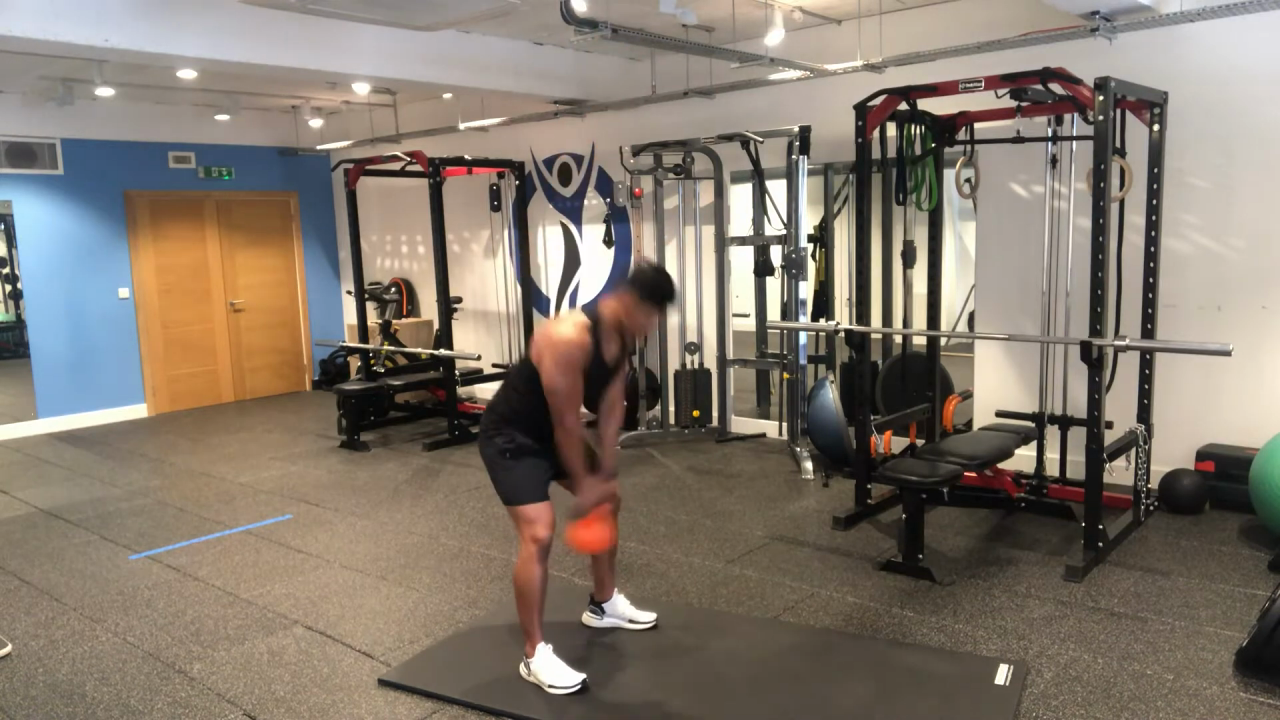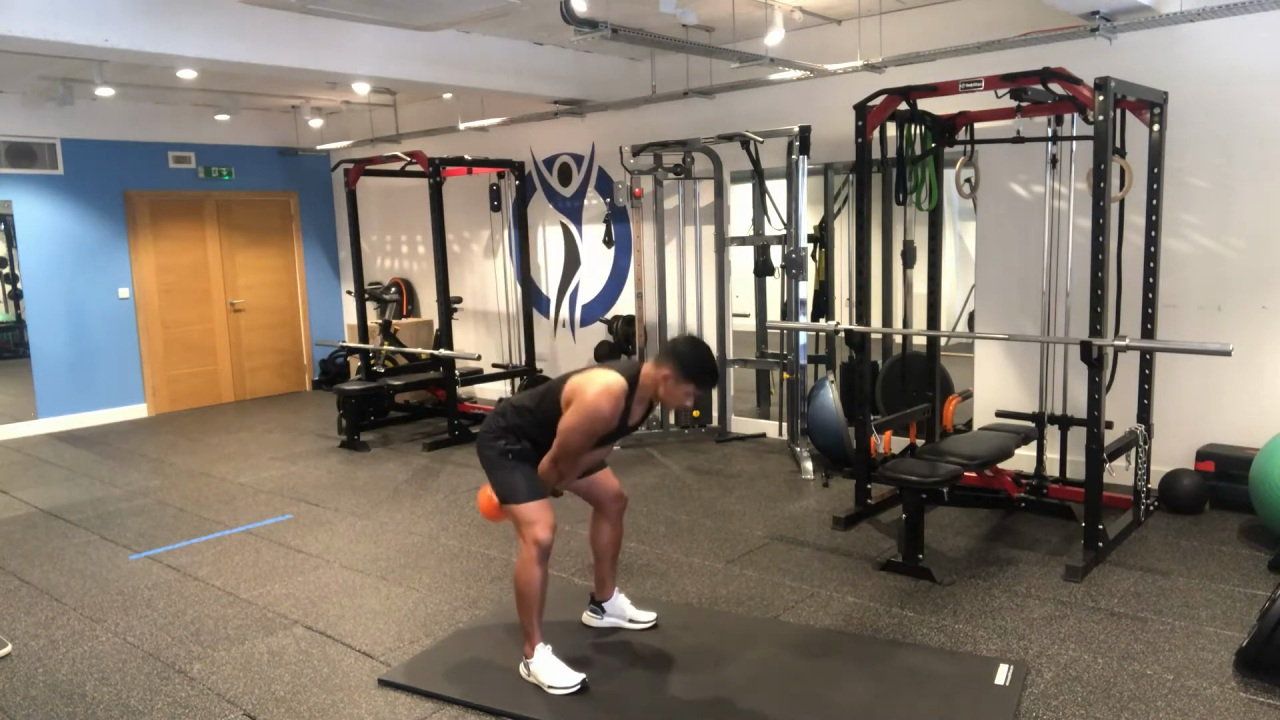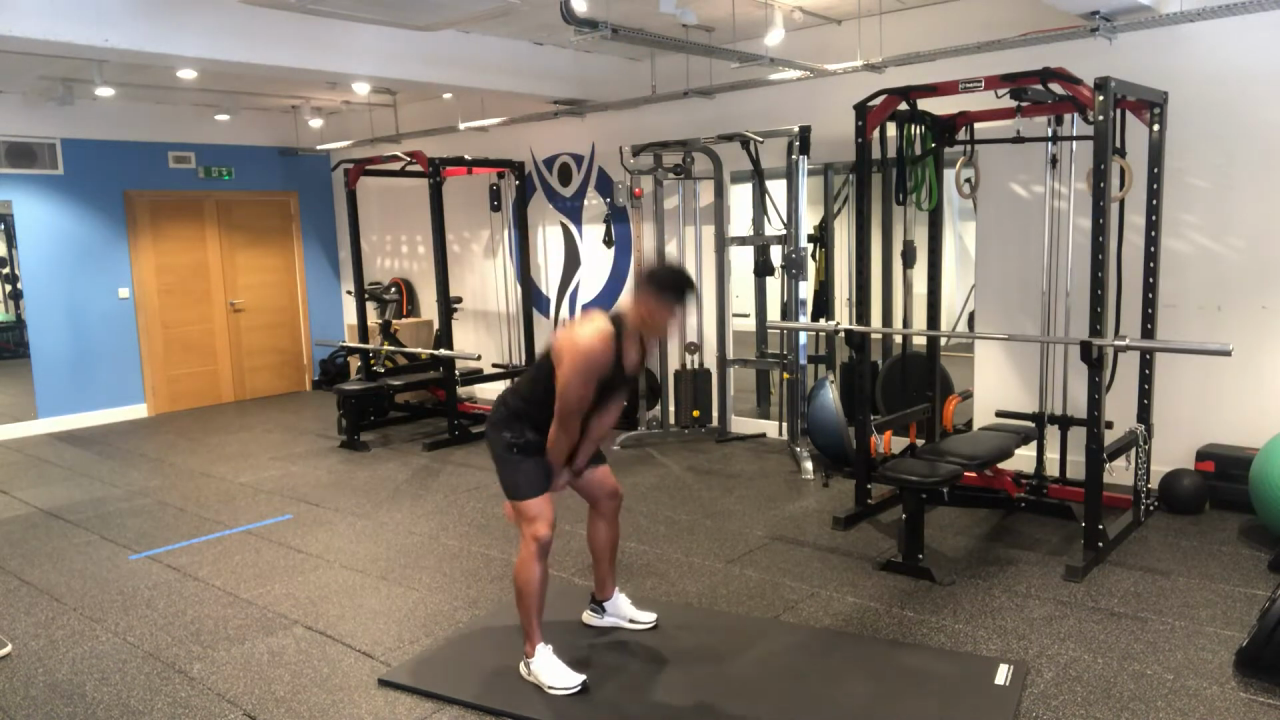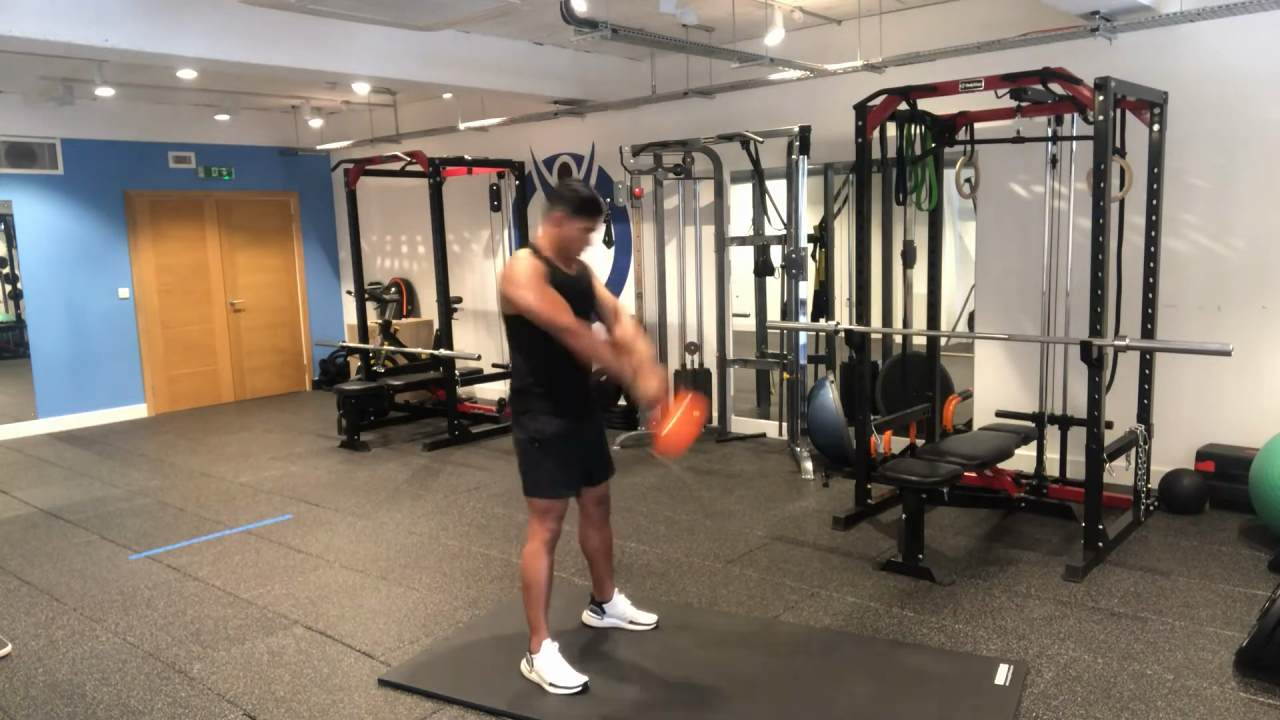
dt=0.2s
person 1, frame 1
left shoulder: (623, 339)
right shoulder: (570, 338)
left elbow: (610, 408)
right elbow: (567, 423)
left wrist: (605, 473)
right wrist: (582, 485)
left hip: (551, 430)
right hip: (511, 437)
left knee: (607, 497)
right knee: (539, 533)
left ankle: (603, 603)
right ankle: (533, 653)
person 1, frame 2
left shoulder: (645, 392)
right shoulder: (603, 397)
left elbow: (599, 447)
right elbow: (558, 459)
left wrist: (562, 483)
right wrist: (541, 494)
left hip: (554, 442)
right hip: (509, 440)
left knee: (613, 499)
right knee: (539, 535)
left ankle: (604, 602)
right ankle: (534, 655)
person 1, frame 3
left shoulder: (637, 345)
right shoulder: (592, 342)
left elbow: (609, 411)
right elbow: (564, 421)
left wrist: (572, 468)
right wrist: (553, 469)
left hip: (570, 430)
right hip: (519, 424)
left knee: (609, 497)
right knee: (540, 530)
left ankle: (604, 603)
right ankle: (535, 655)
person 1, frame 4
left shoulder: (579, 270)
right shoulder: (523, 272)
left elbow: (619, 323)
right elbow: (573, 335)
left wrist: (651, 370)
right wrist: (635, 379)
left hip: (583, 408)
right hip: (541, 416)
left knee: (597, 503)
right knee: (546, 526)
left ankle: (604, 603)
right ankle: (538, 652)
